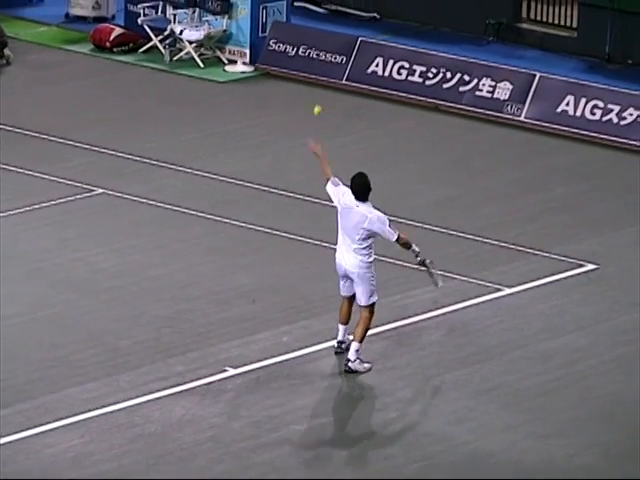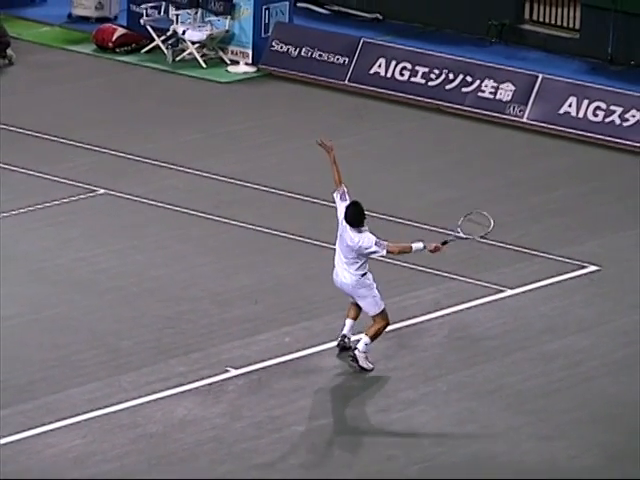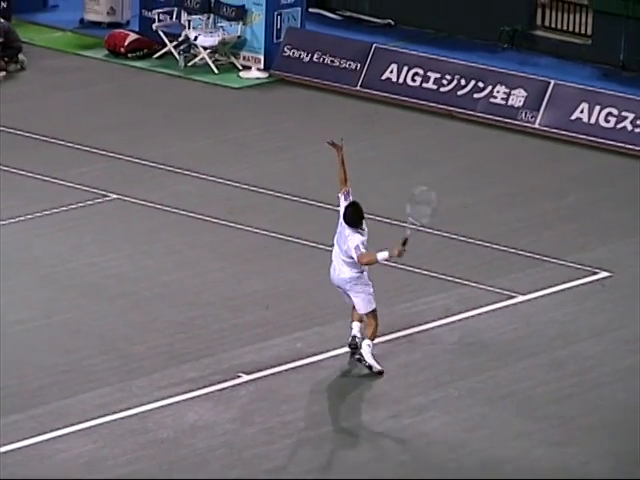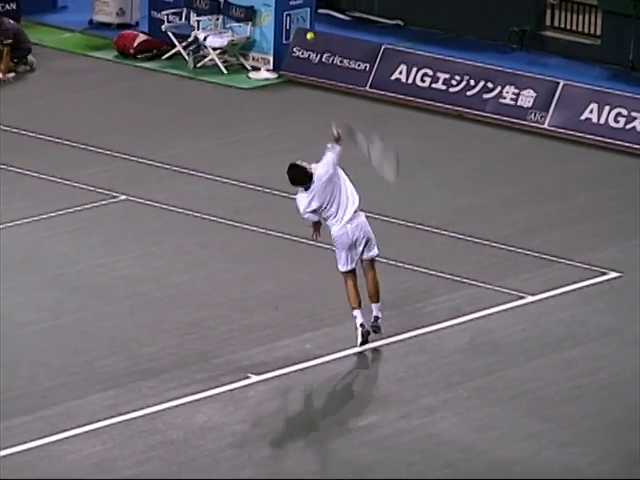
dt=0.3s
person 1, frame 1
left shoulder: (343, 198)
right shoulder: (375, 217)
left elbow: (330, 177)
right elbow: (397, 238)
left wrist: (320, 154)
right wrist: (415, 251)
left hip: (341, 262)
right hip: (360, 266)
left knee: (347, 300)
right knee: (367, 312)
left ankle: (340, 341)
right ankle: (352, 358)
person 1, frame 2
left shoulder: (343, 214)
right shoulder: (363, 240)
left elbow: (339, 184)
right elbow: (394, 249)
left wrist: (331, 156)
right wrist: (425, 246)
left hip: (339, 277)
right hip: (356, 282)
left knee: (356, 303)
right knee: (381, 320)
left ankle: (345, 337)
right ankle: (360, 349)
person 1, frame 3
left shoulder: (346, 212)
right shoulder: (355, 240)
left elbow: (343, 184)
right elbow: (364, 262)
left wrist: (341, 154)
right wrist: (390, 254)
left hip: (337, 275)
right hip: (353, 279)
left knee: (360, 305)
right knee: (371, 318)
left ankle: (355, 337)
right ankle: (366, 350)
person 1, frame 4
left shoulder: (303, 201)
right shoulder: (323, 172)
left elbow: (315, 222)
right elbow: (332, 151)
left wrist: (316, 228)
left hip: (341, 234)
right hip: (359, 224)
left knee: (349, 279)
right knee: (369, 270)
left ankle: (360, 323)
right ankle: (376, 318)
